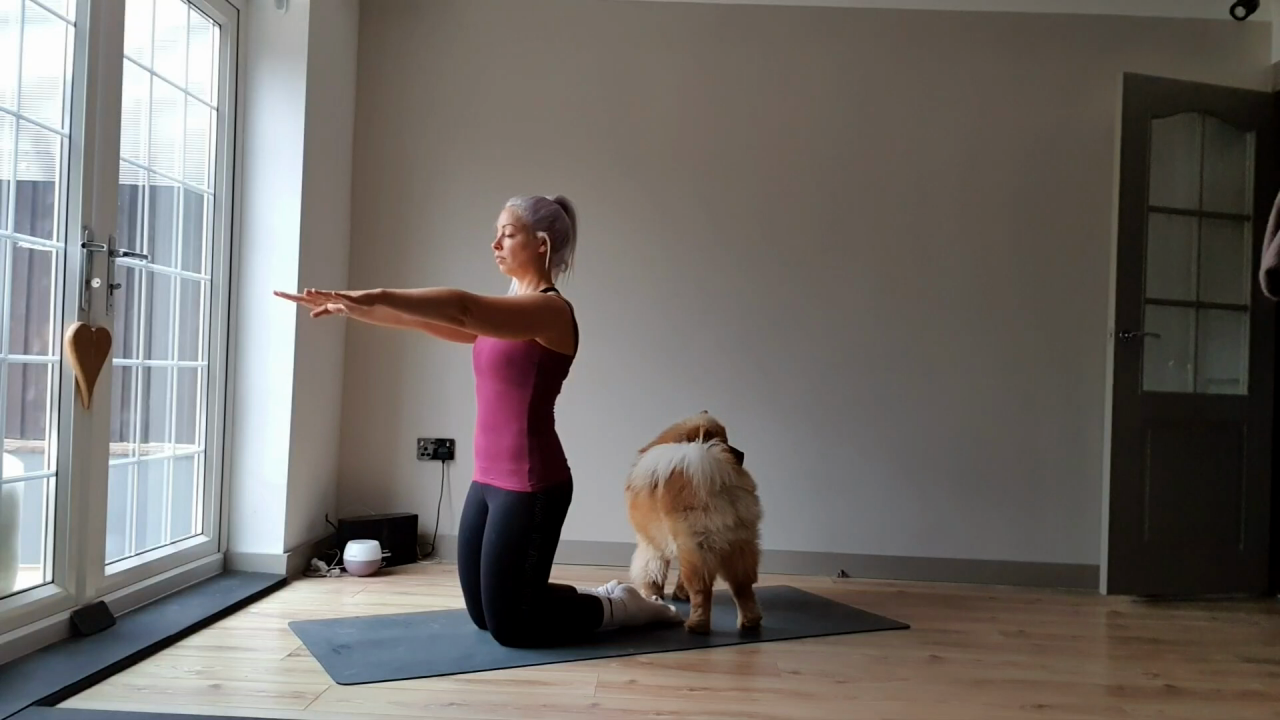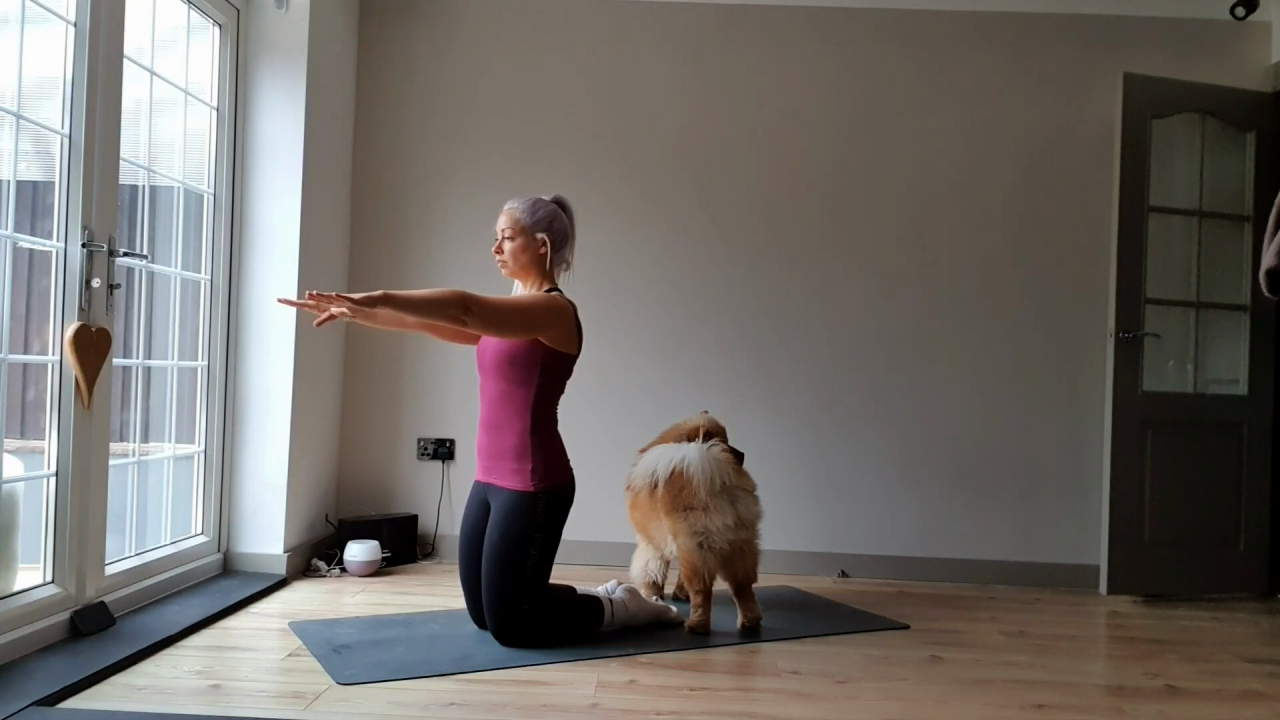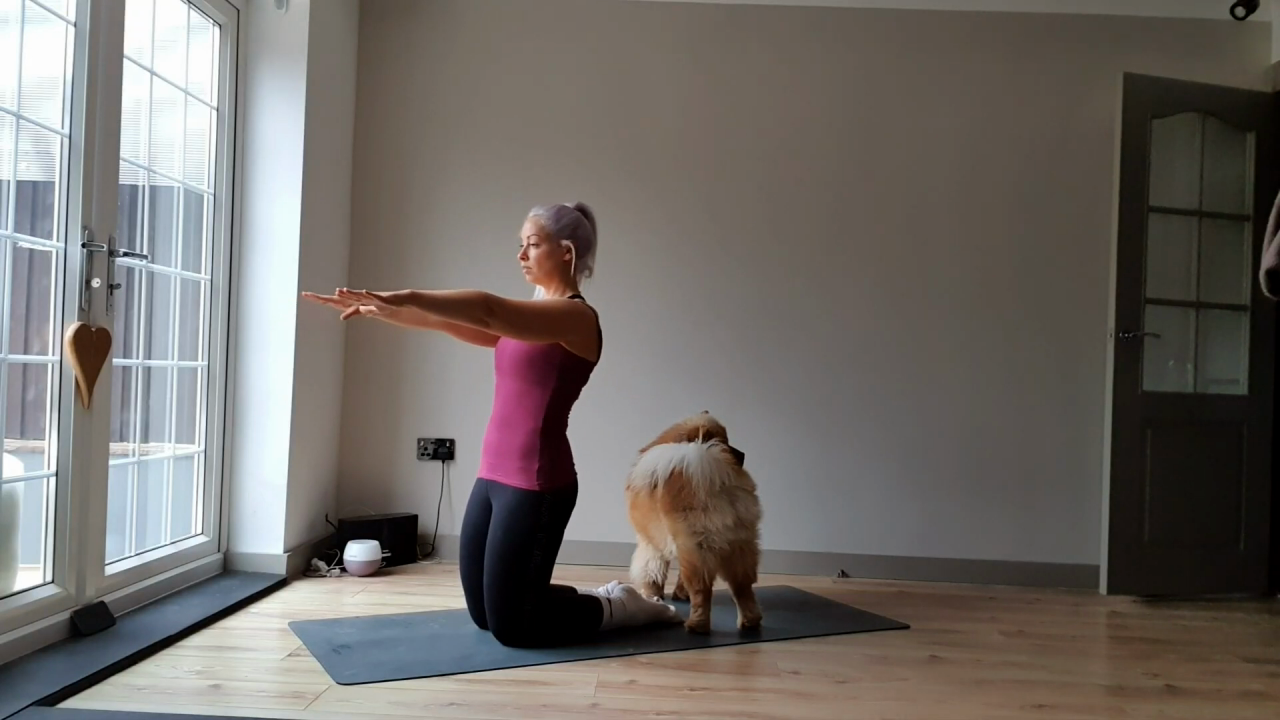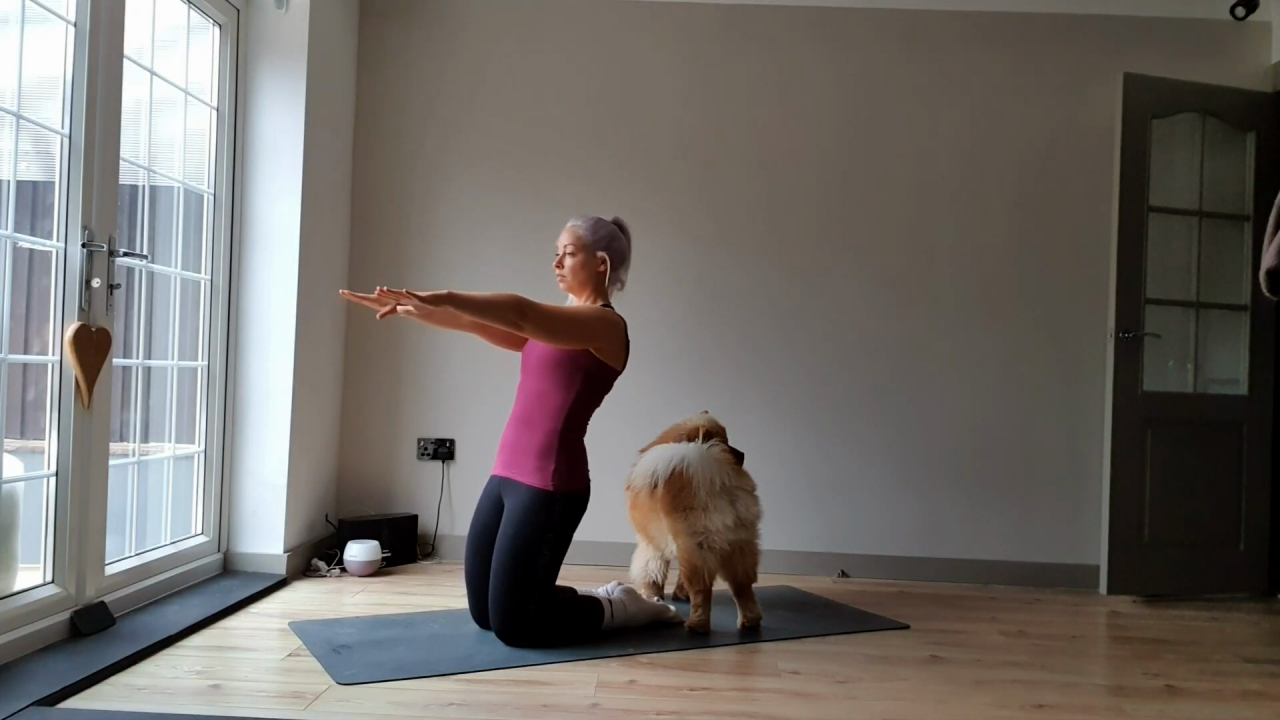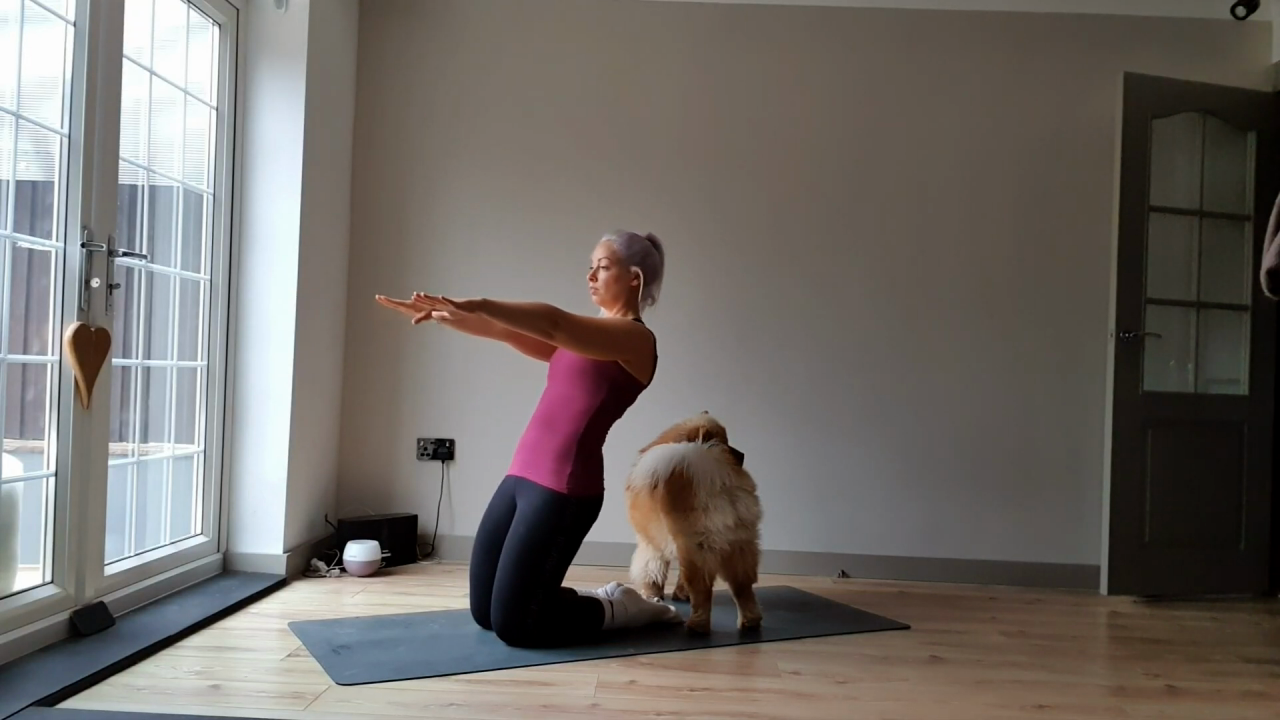
dt=0.7s
person 1, frame 1
left shoulder: (551, 311)
right shoulder: (503, 316)
left elbow: (462, 307)
right elbow: (426, 320)
left wrist: (378, 295)
right wrist: (350, 307)
left hip: (532, 486)
right hip: (490, 480)
left knee: (510, 625)
right knee: (483, 612)
left ankle: (620, 606)
right ankle: (603, 596)
person 1, frame 2
left shoulder: (555, 310)
right shoulder: (506, 317)
left elbow: (465, 308)
right elbow: (428, 322)
left wrist: (379, 298)
right wrist: (352, 311)
left hip: (533, 485)
right hip: (492, 479)
left knee: (510, 625)
right knee: (483, 613)
left ankle: (619, 607)
right ankle: (602, 596)
person 1, frame 3
left shoulder: (577, 318)
right shoulder: (525, 319)
left elbow: (487, 310)
right elbow: (449, 322)
left wrist: (407, 296)
right wrist: (377, 308)
left hip: (537, 485)
right hip: (495, 478)
left knee: (511, 625)
right knee: (483, 613)
left ankle: (620, 607)
right ankle: (602, 597)
person 1, frame 4
left shoulder: (606, 326)
right shoulder: (552, 328)
left elbow: (520, 313)
right elbow: (478, 324)
left wrist: (443, 297)
right wrist: (410, 307)
left hip: (550, 484)
right hip: (507, 475)
left knee: (514, 624)
right knee: (483, 613)
left ankle: (620, 608)
right ankle: (603, 597)
person 1, frame 5
left shoulder: (636, 339)
right shoulder: (581, 339)
left elbow: (552, 322)
right elbow: (508, 332)
left wrist: (479, 304)
right wrist: (443, 314)
left hip: (565, 486)
right hip: (523, 476)
left knee: (513, 623)
right knee: (484, 611)
left ankle: (621, 609)
right ankle: (605, 599)
